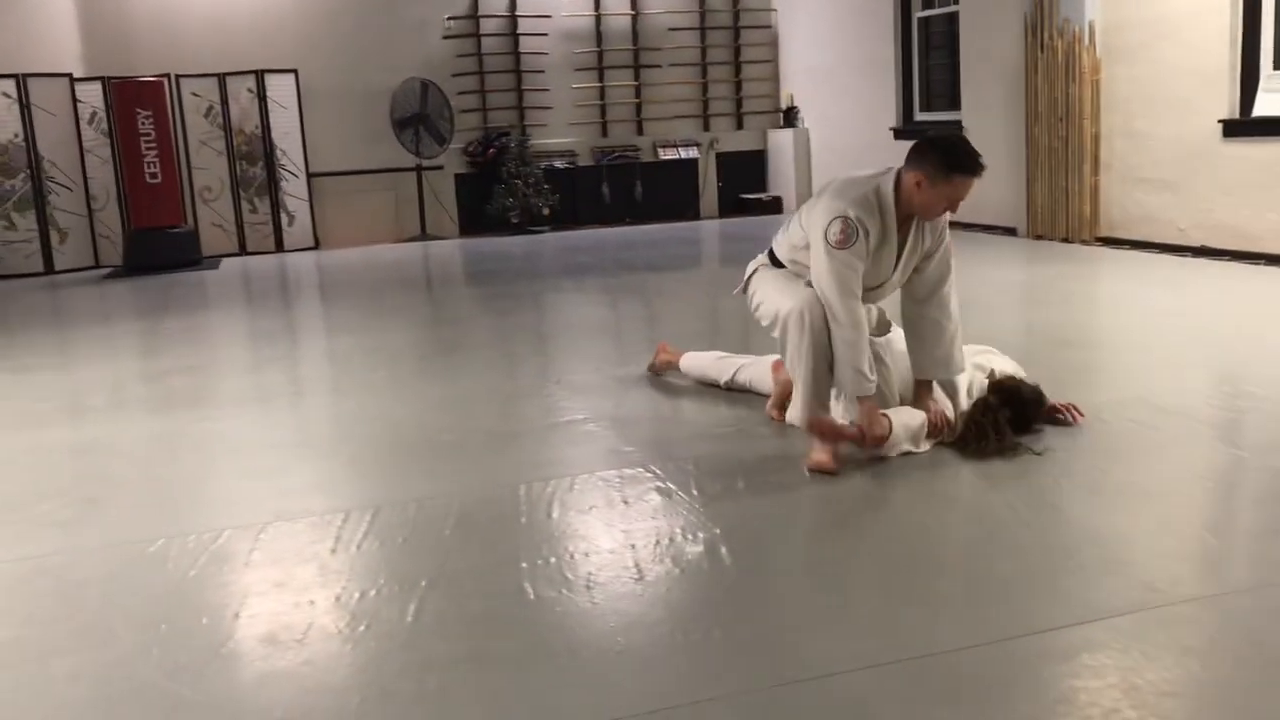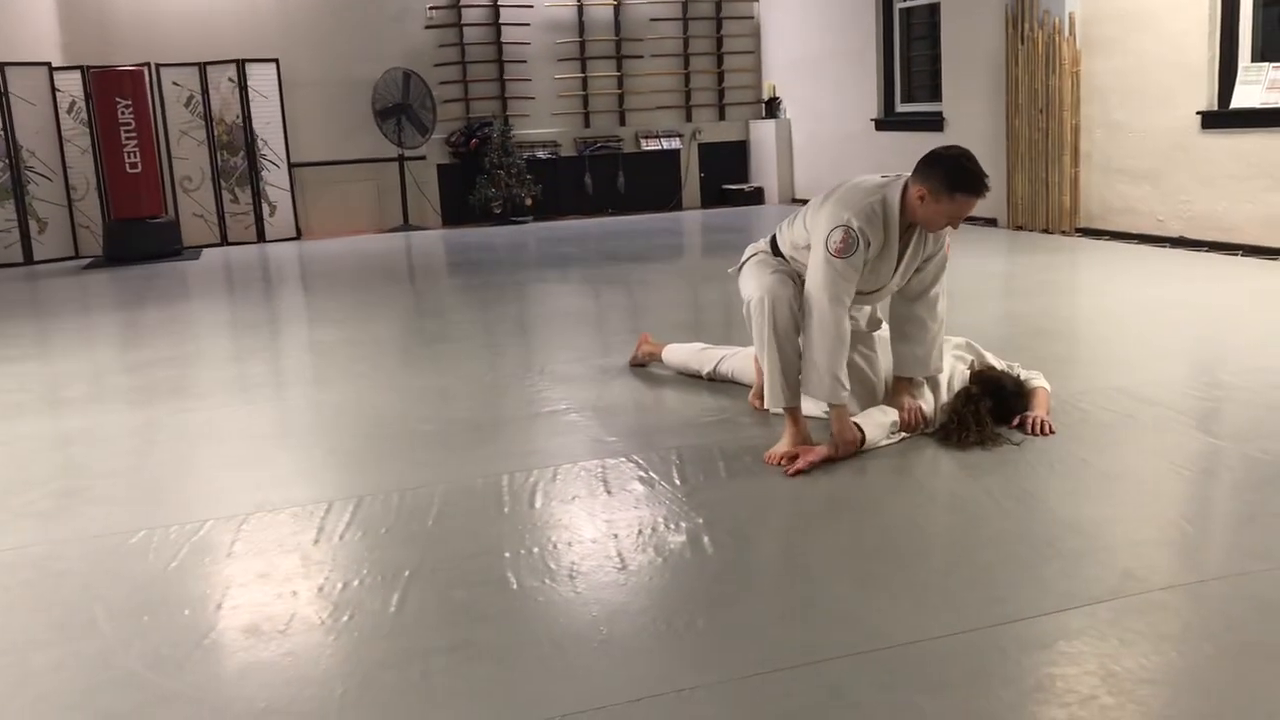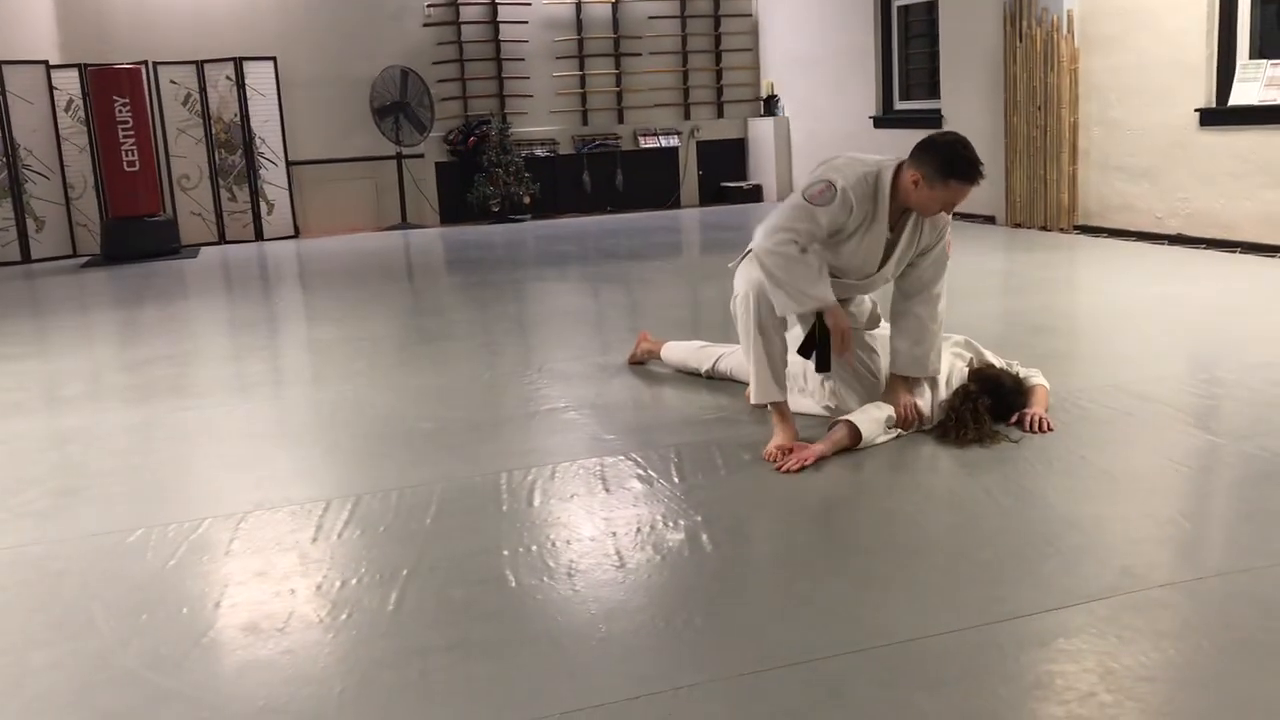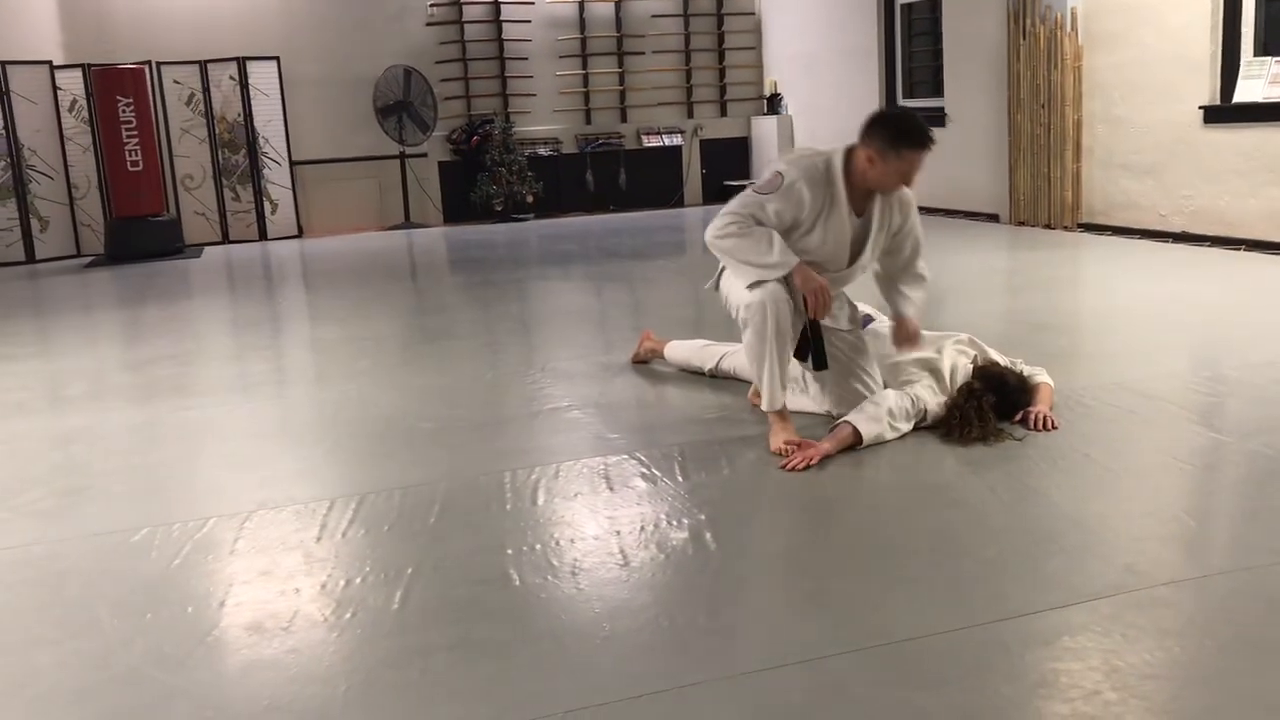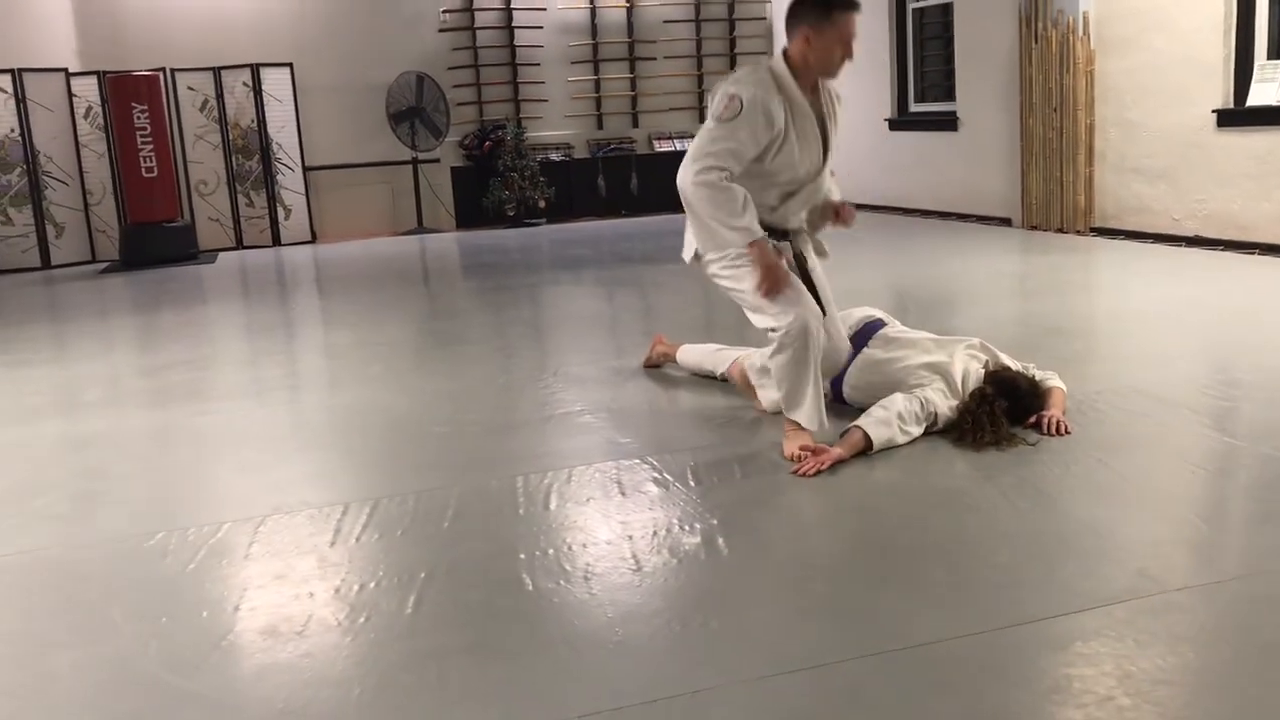
dt=0.4s
person 1, frame 1
left shoulder: (989, 364)
right shoulder: (946, 421)
left elbow: (1013, 377)
right elbow: (880, 432)
left wrist: (1046, 406)
left knee: (757, 372)
left ankle: (687, 360)
person 1, frame 2
left shoulder: (970, 355)
right shoulder: (931, 404)
left elbow: (1031, 379)
right elbow: (882, 419)
left wrist: (1038, 409)
right wrist: (828, 450)
right knee: (738, 365)
right ankle: (654, 351)
person 1, frame 3
left shoulder: (967, 351)
right shoulder: (929, 401)
left elbow: (1030, 377)
right elbow: (879, 415)
left wrist: (1036, 406)
right wrist: (823, 447)
right hip: (817, 371)
left knee: (743, 358)
right knee: (736, 364)
right ankle: (652, 348)
person 1, frame 4
left shoulder: (972, 350)
right shoulder: (933, 397)
left elbow: (1034, 374)
right elbow: (883, 412)
left wrist: (1040, 404)
right wrist: (827, 446)
right hip: (822, 368)
right knee: (734, 362)
right ankle: (655, 347)
person 1, frame 5
left shoulder: (984, 355)
right shoulder: (944, 401)
left elbow: (1046, 379)
right elbow: (895, 414)
left wrist: (1053, 408)
right wrist: (841, 450)
right hip: (835, 374)
right knee: (748, 369)
right ankle: (668, 352)
person 2, frame 1
left shoulder: (932, 219)
right shoulder: (846, 211)
left elbow: (932, 300)
right elbow: (841, 310)
left wrist: (924, 389)
right wrist: (867, 401)
left hip: (853, 298)
right hip: (784, 279)
right knee: (808, 309)
left ankle: (794, 371)
right ankle: (821, 433)
person 2, frame 2
left shoulder: (932, 224)
right shoulder: (852, 215)
left elbow: (919, 302)
right elbow: (827, 313)
left wrist: (903, 386)
right wrist: (838, 409)
left hip: (845, 295)
right hip: (781, 270)
right knee: (772, 296)
left ankle: (775, 364)
right ankle: (794, 424)
person 2, frame 3
left shoulder: (935, 220)
right shoulder: (846, 182)
left elbow: (920, 299)
right elbow: (773, 242)
left wrist: (902, 380)
right wrist: (826, 307)
left hip: (843, 290)
right hip: (781, 263)
right knee: (756, 288)
right ankle: (781, 419)
person 2, frame 4
left shoulder: (898, 201)
right shoulder: (801, 177)
left elbow: (904, 266)
right elbow: (723, 229)
left wrist: (905, 311)
right wrist: (795, 267)
left hip: (821, 293)
right hip: (767, 274)
right knee: (767, 302)
right ankle: (777, 416)
person 2, frame 5
left shoulder: (823, 94)
right shoulder: (752, 92)
right elbow: (699, 176)
left wrist: (829, 203)
right wrist: (756, 244)
left hip: (789, 240)
right hip: (735, 242)
left knee: (832, 350)
right knee: (798, 320)
left ankle: (755, 374)
right ankle: (796, 424)
